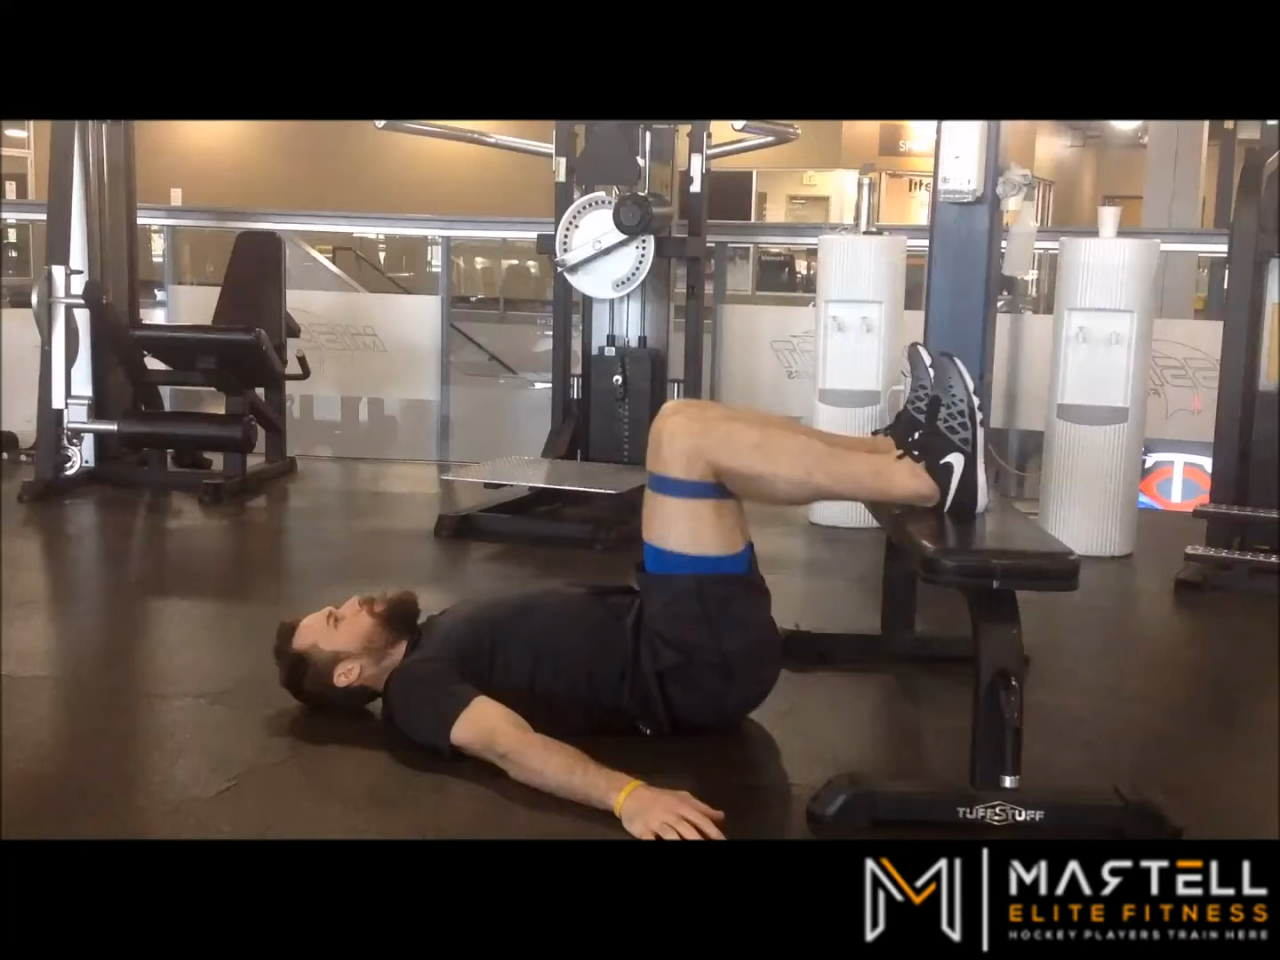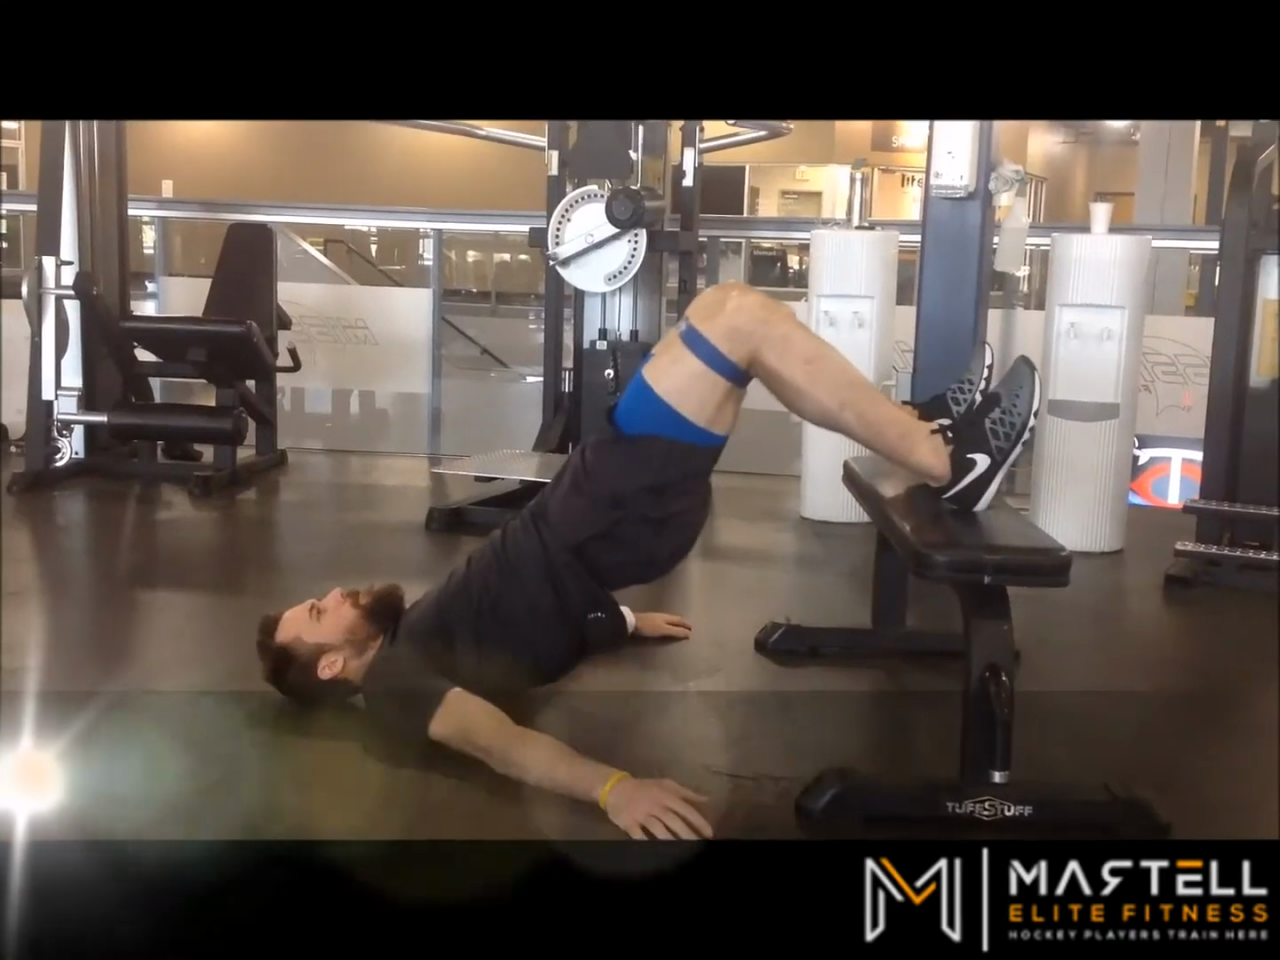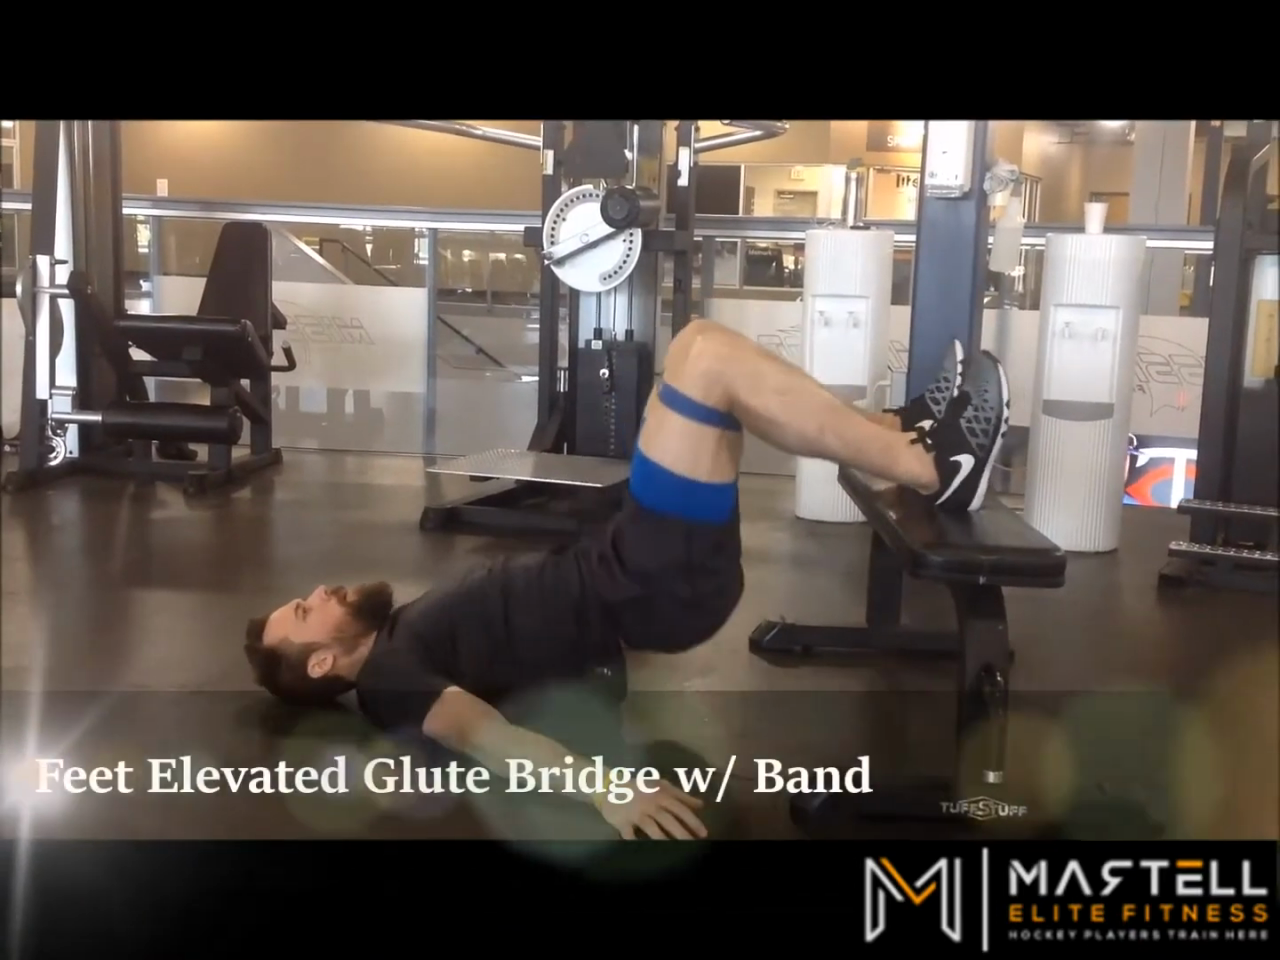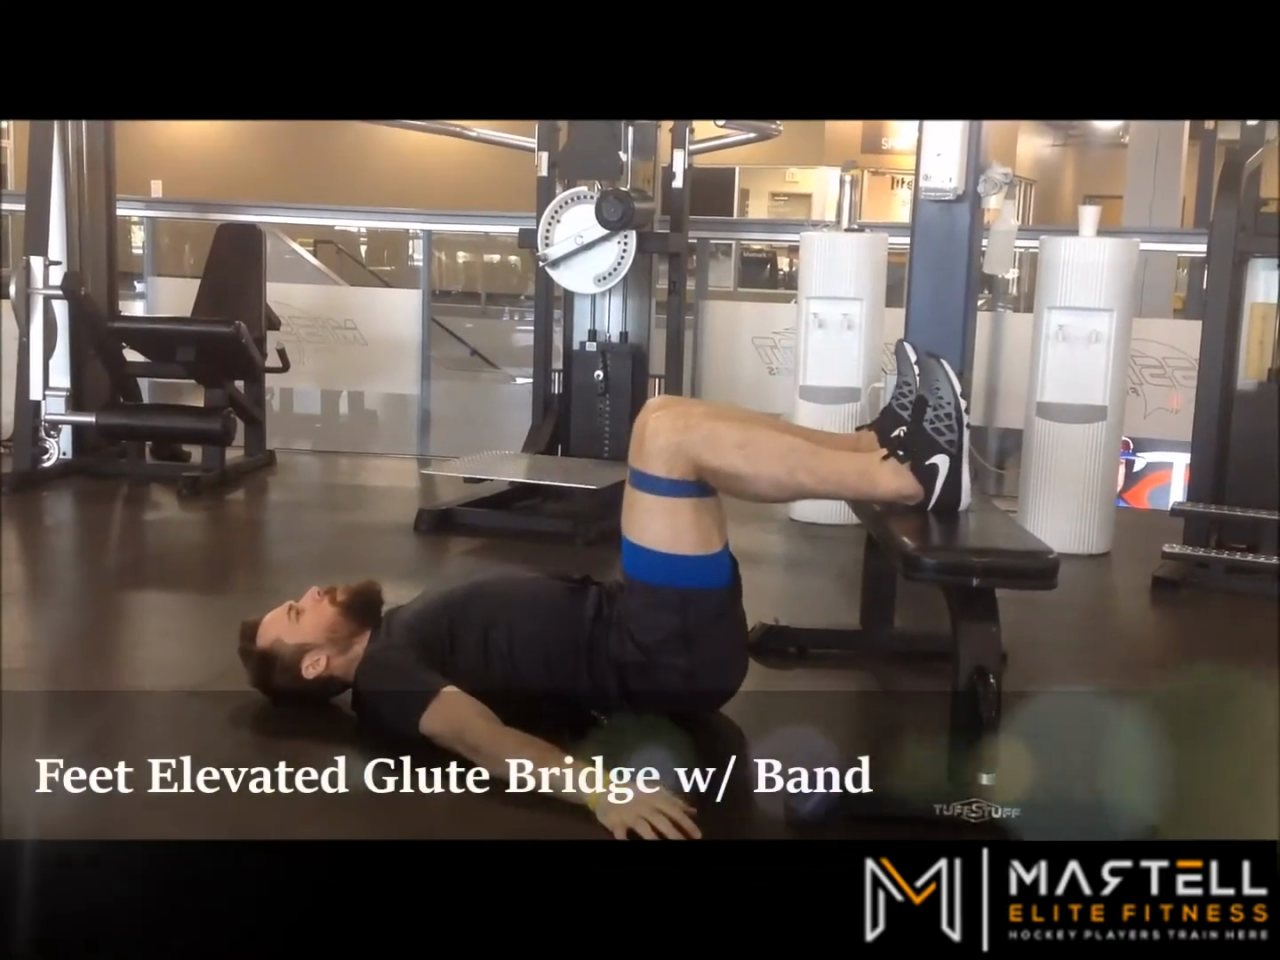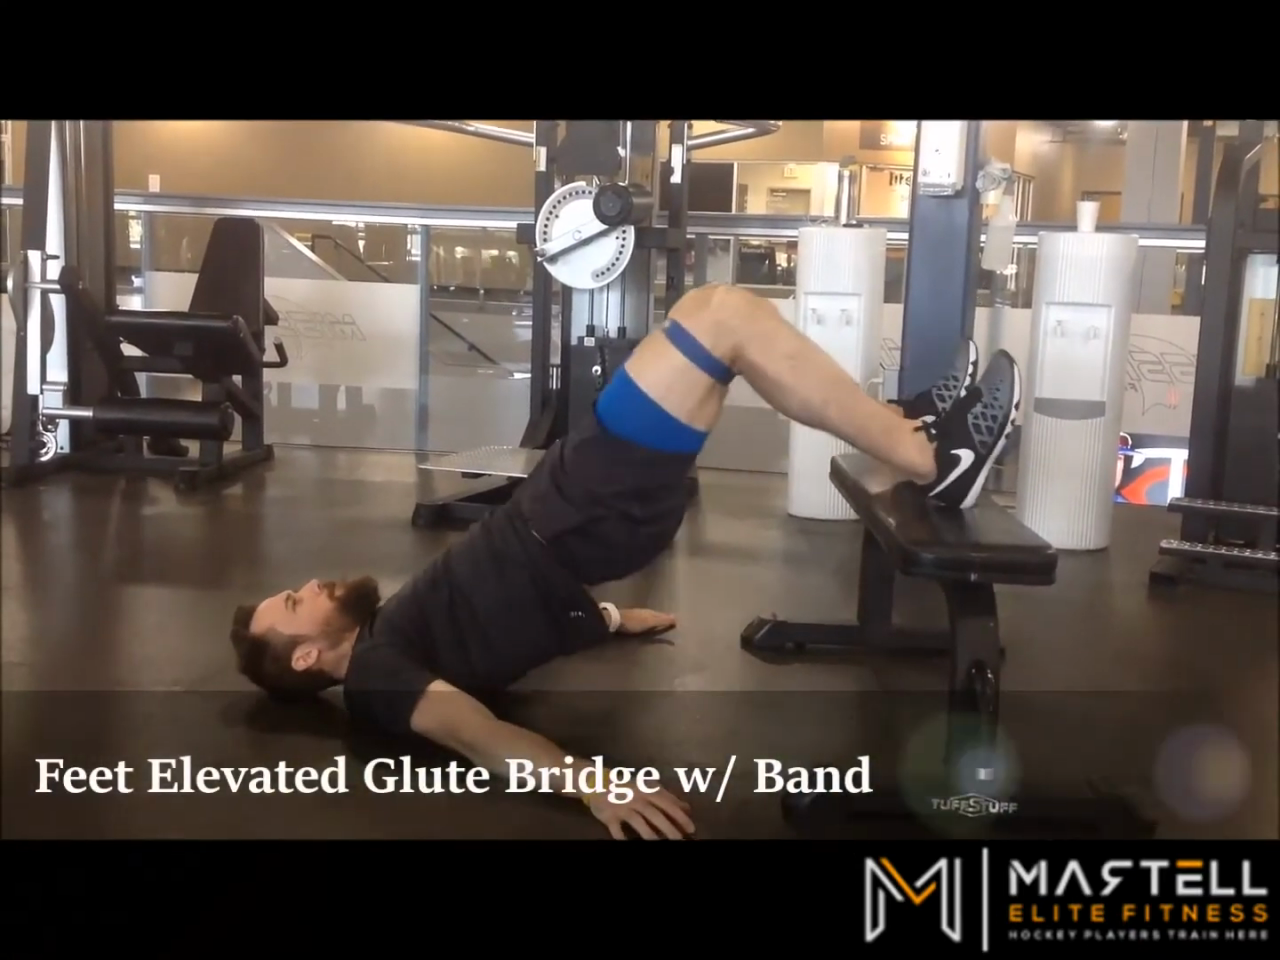
dt=1s
person 1, frame 1
left shoulder: (429, 641)
right shoulder: (416, 690)
right elbow: (513, 747)
right wrist: (627, 795)
left hip: (643, 634)
right hip: (694, 670)
left knee: (693, 437)
right knee: (685, 432)
left ankle: (901, 449)
right ankle: (935, 480)
person 1, frame 2
left shoulder: (410, 637)
right shoulder: (394, 681)
right elbow: (492, 740)
right wrist: (610, 786)
left hip: (590, 518)
right hip: (615, 516)
left knee: (733, 315)
right knee: (738, 316)
left ankle: (924, 430)
right ankle: (948, 463)
person 1, frame 3
left shoulder: (403, 634)
right shoulder: (391, 680)
right elbow: (485, 736)
right wrist: (600, 786)
left hip: (620, 578)
right hip: (656, 587)
left knee: (707, 357)
right knee: (705, 356)
left ankle: (910, 432)
right ankle: (936, 468)
person 1, frame 4
left shoulder: (399, 633)
right shoulder: (386, 679)
right elbow: (478, 736)
right wrist: (594, 790)
left hip: (622, 621)
right hip: (659, 657)
left knee: (678, 426)
right knee: (667, 430)
left ankle: (884, 444)
right ankle: (917, 478)
person 1, frame 5
left shoulder: (384, 636)
right shoulder: (374, 676)
right elbow: (471, 731)
right wrist: (589, 782)
left hip: (564, 519)
right hip: (590, 512)
left knee: (723, 316)
right knee: (723, 313)
left ankle: (910, 427)
right ankle: (932, 459)
